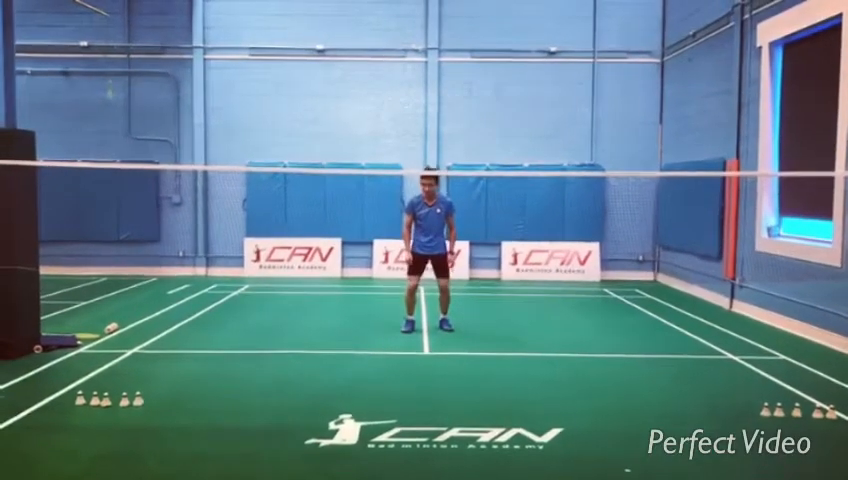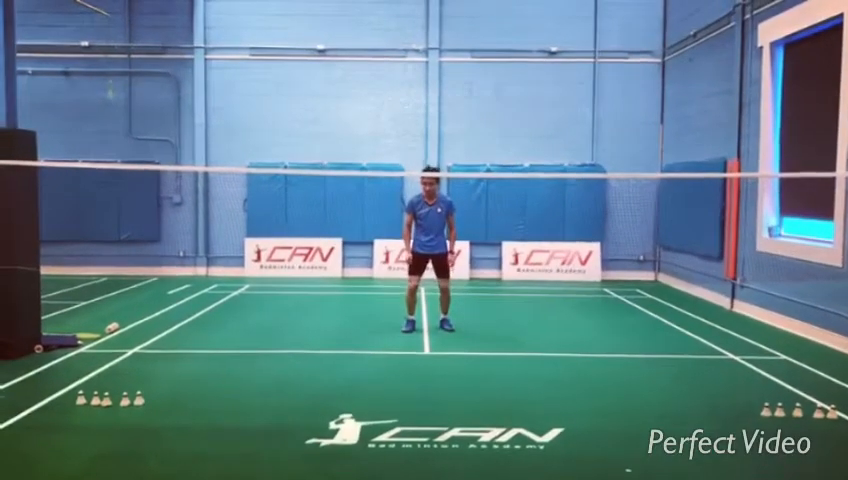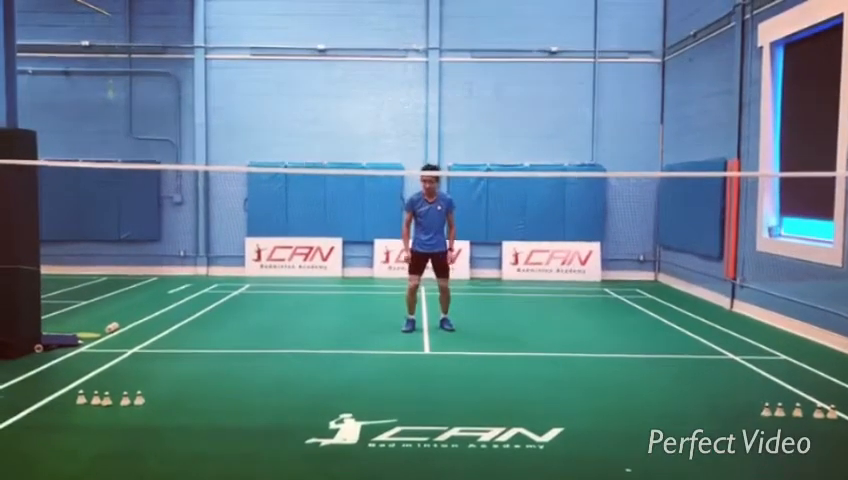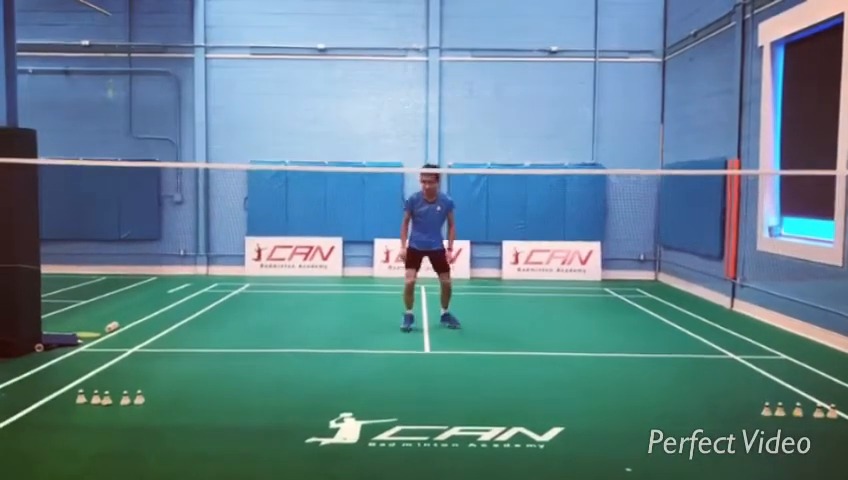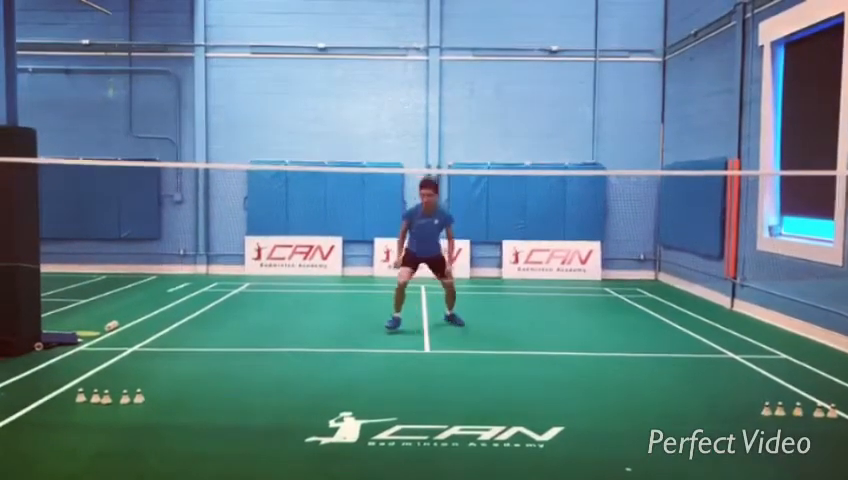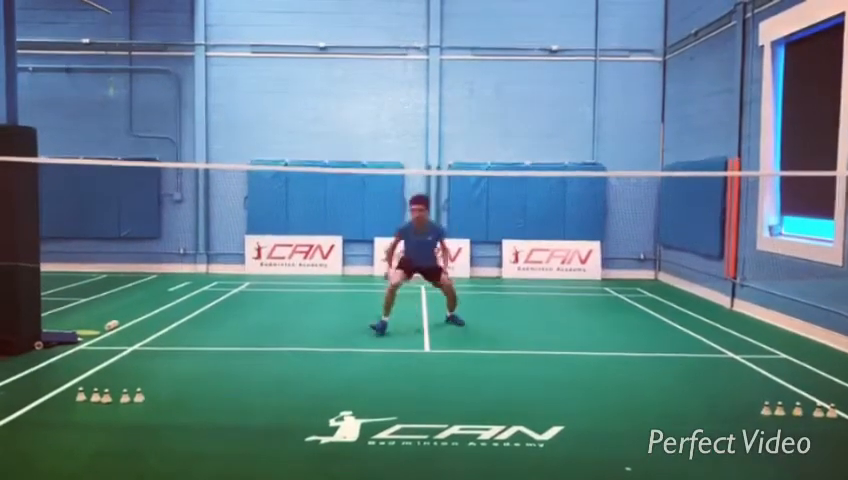
dt=0.1s
person 1, frame 1
left shoulder: (446, 203)
right shoulder: (413, 203)
left elbow: (452, 229)
right elbow: (407, 228)
left wrist: (451, 252)
right wrist: (407, 250)
left hip: (440, 251)
right hip: (418, 251)
left knee: (444, 287)
right knee: (411, 286)
left ankle: (444, 319)
right ankle: (410, 319)
person 1, frame 2
left shoulder: (447, 203)
right shoulder: (414, 202)
left elbow: (452, 228)
right elbow: (407, 227)
left wrist: (451, 252)
right wrist: (407, 250)
left hip: (440, 251)
right hip: (418, 250)
left knee: (444, 287)
right knee: (412, 286)
left ankle: (444, 318)
right ankle: (410, 319)
person 1, frame 3
left shoulder: (447, 200)
right shoulder: (413, 200)
left elbow: (451, 226)
right elbow: (406, 225)
left wrist: (451, 249)
right wrist: (406, 249)
left hip: (440, 250)
right hip: (418, 249)
left knee: (444, 287)
right knee: (412, 285)
left ankle: (444, 318)
right ankle: (410, 319)
person 1, frame 4
left shoulder: (446, 202)
right shoulder: (413, 200)
left elbow: (450, 228)
right elbow: (405, 224)
left wrist: (449, 249)
right wrist: (403, 246)
left hip: (436, 247)
right hip: (415, 246)
left knee: (446, 282)
right knee: (409, 282)
left ankle: (445, 313)
right ankle: (409, 315)
person 1, frame 5
left shoulder: (445, 215)
right shoulder: (411, 212)
left elbow: (450, 238)
right elbow: (403, 233)
left wrist: (449, 262)
right wrist: (399, 256)
left hip: (434, 254)
right hip: (413, 252)
left knee: (450, 285)
right knee: (402, 282)
left ankle: (450, 314)
right ankle: (396, 317)
person 1, frame 6
left shoulder: (436, 229)
right shoulder: (405, 229)
left elbow: (443, 248)
right elbow: (392, 246)
left wrist: (444, 271)
right wrist: (389, 267)
left hip: (428, 264)
right hip: (408, 262)
left knee: (450, 289)
right knee: (392, 284)
left ankle: (451, 315)
right ankle: (383, 321)
